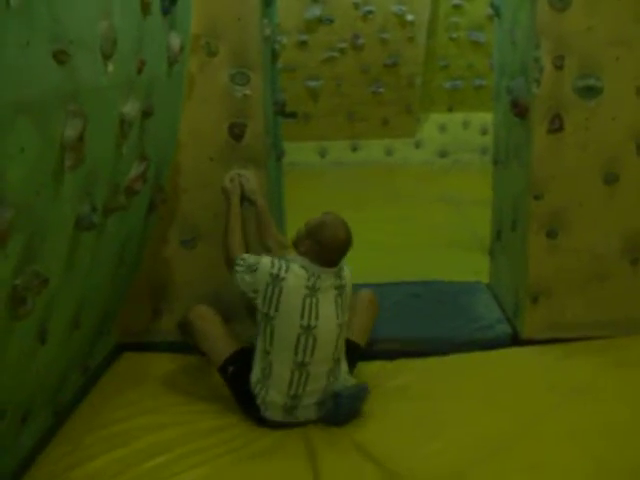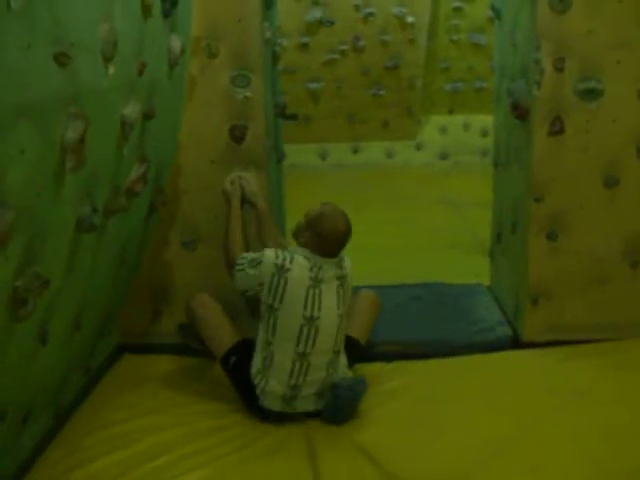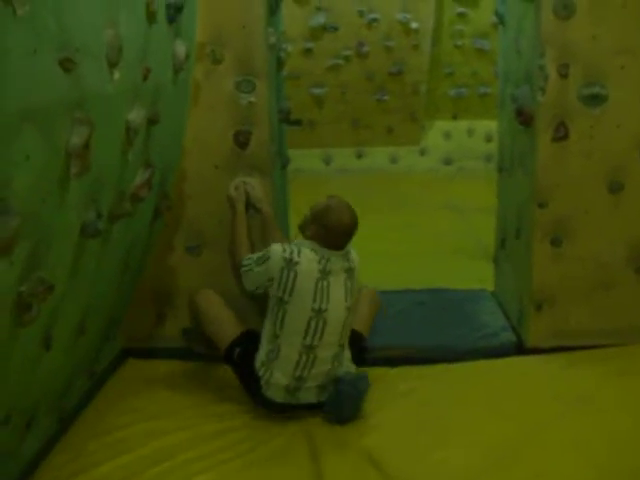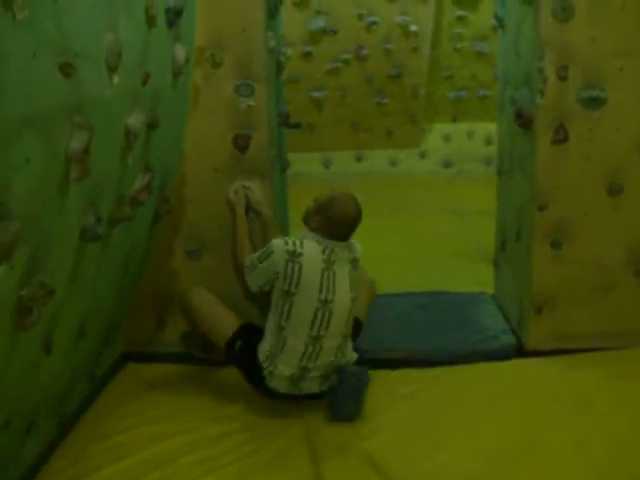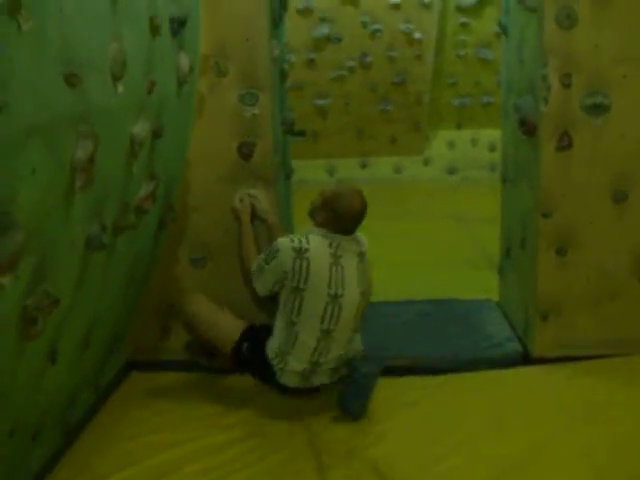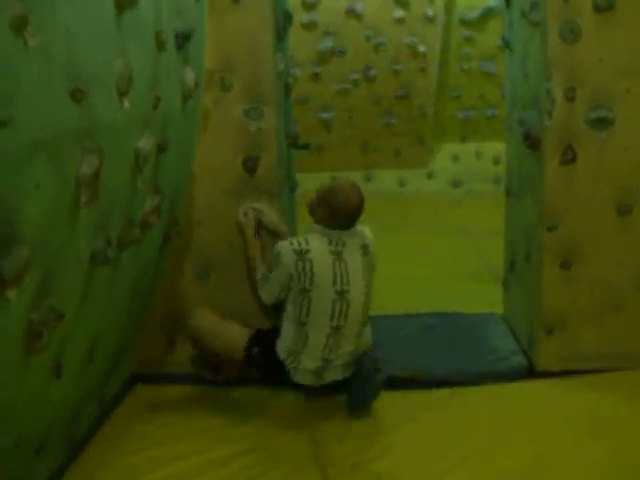
dt=0.1s
person 1, frame 1
left shoulder: (276, 273)
right shoulder: (342, 275)
left elbow: (235, 261)
right elbow: (281, 249)
left wrist: (233, 201)
right wrist: (258, 200)
left hip: (270, 411)
right hip: (330, 400)
left knee: (197, 313)
right knee: (367, 297)
person 1, frame 2
left shoulder: (279, 266)
right shoulder: (343, 267)
left elbow: (235, 263)
left wrist: (234, 203)
right wrist: (258, 202)
left hip: (270, 402)
right hip: (327, 396)
left knee: (199, 303)
right knee: (368, 298)
left ankle: (209, 345)
person 1, frame 3
left shoulder: (286, 259)
right shoulder: (350, 262)
left elbow: (243, 269)
left wrist: (239, 209)
right wrist: (263, 208)
left hip: (273, 392)
right hip: (331, 389)
left knee: (202, 297)
right knee: (369, 294)
left ankle: (218, 348)
person 1, frame 4
left shoulder: (290, 253)
right shoulder: (353, 253)
left elbow: (249, 274)
left wrist: (239, 211)
right wrist: (263, 212)
left hip: (275, 381)
right hip: (329, 378)
left knee: (192, 295)
right knee: (364, 283)
left ankle: (215, 348)
person 1, frame 5
left shoulder: (294, 249)
right shoulder: (360, 246)
left elbow: (259, 283)
left wrist: (245, 221)
right wrist: (271, 221)
left hip: (285, 374)
right hip: (338, 368)
left knee: (193, 306)
left ankle: (223, 354)
person 1, frame 6
left shoulder: (294, 252)
right shoulder: (365, 240)
left elbow: (266, 292)
left wrist: (249, 233)
right wrist: (281, 230)
left hip: (297, 372)
right hip: (350, 365)
left knee: (198, 323)
